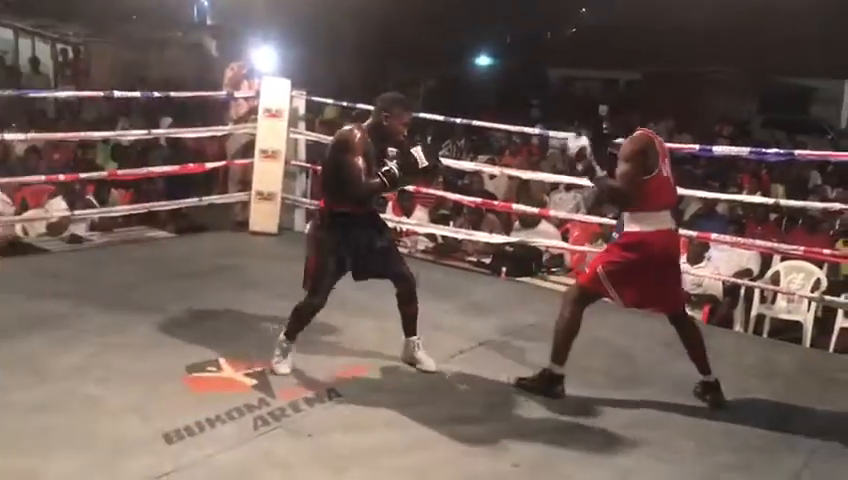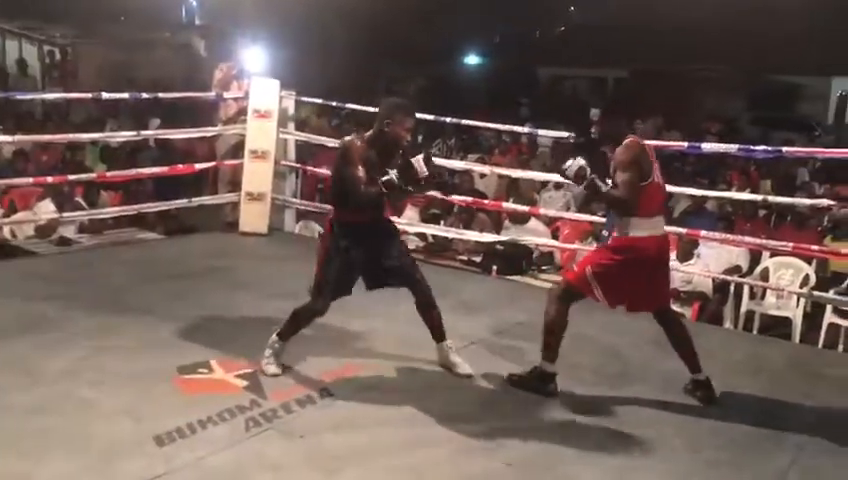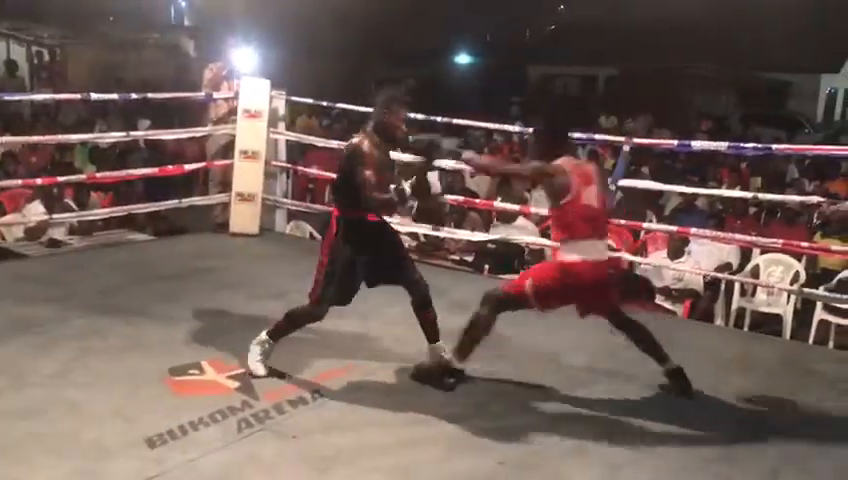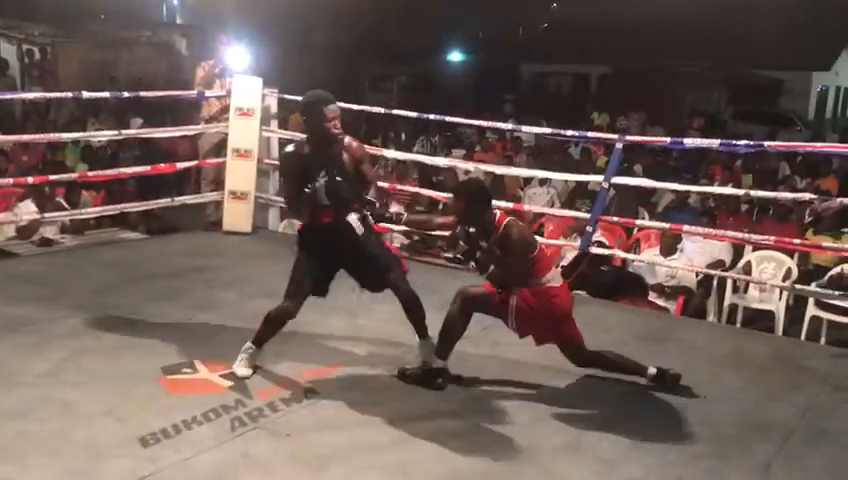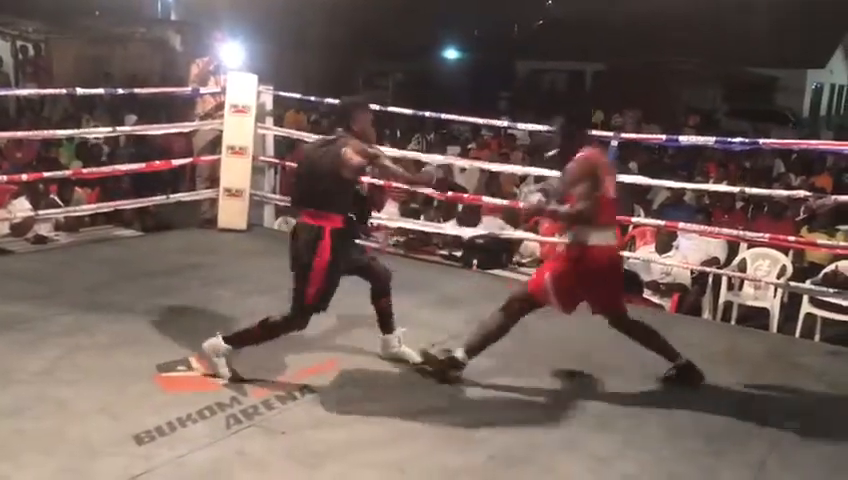
dt=0.3s
person 1, frame 1
left shoulder: (635, 144)
right shoulder: (654, 142)
left elbow: (620, 191)
left hip: (640, 239)
right hip: (666, 237)
left knee: (575, 297)
right knee: (677, 313)
left ankle: (553, 375)
right ankle: (709, 384)
person 1, frame 2
left shoulder: (626, 151)
right shoulder: (642, 148)
left elbow: (625, 201)
left wrist: (592, 185)
right wrist: (597, 188)
left hip: (632, 243)
right hip: (656, 241)
left knee: (561, 294)
right knee: (664, 313)
left ankle: (545, 374)
right ankle: (700, 381)
person 1, frame 3
left shoulder: (553, 170)
right shoulder: (593, 171)
left elbow: (500, 168)
right elbow: (602, 216)
left wrist: (465, 156)
left hip: (572, 269)
right hip: (602, 265)
left knee: (493, 301)
right knee: (620, 321)
left ankle: (453, 366)
right ankle: (673, 371)
person 1, frame 4
left shoulder: (511, 231)
right shoulder: (484, 223)
left elbow: (508, 283)
right elbow: (437, 223)
left wrist: (481, 259)
right wrist: (402, 218)
left hip: (544, 298)
right hip: (552, 296)
left knee: (465, 299)
right knee: (581, 356)
left ankle: (434, 369)
right ankle: (655, 373)
person 1, frame 5
left shoulder: (581, 164)
right shoulder: (597, 159)
left elbow: (583, 213)
left wrist: (547, 207)
right wrist: (553, 192)
left hip: (587, 252)
right hip: (608, 254)
left knee: (515, 305)
right knee: (620, 320)
left ankle: (454, 360)
right ankle: (682, 364)
person 2, frame 1
left shoulder: (380, 142)
right shoulder: (352, 137)
left elbow: (380, 184)
right elbow: (359, 188)
left wrist: (414, 169)
right wrist: (398, 170)
left hip: (365, 220)
right hip: (335, 222)
left knee: (406, 281)
right knee: (317, 296)
left ankle: (412, 345)
right ankle: (285, 344)
person 2, frame 2
left shoulder: (391, 152)
right shoulder: (354, 147)
left elbow: (390, 188)
right elbow: (360, 196)
left wrist: (420, 178)
right wrist: (398, 179)
left hip: (378, 226)
right hip: (346, 230)
left knee: (421, 288)
right knee: (319, 303)
left ankle: (445, 351)
right ankle: (275, 345)
person 2, frame 3
left shoulder: (379, 146)
right shoulder: (362, 147)
right elbow: (369, 199)
right wrist: (411, 190)
left hip: (374, 228)
right hip: (349, 230)
left knee: (418, 287)
right knee: (318, 306)
left ankle: (437, 351)
right ankle: (264, 343)
person 2, frame 4
left shoulder: (351, 148)
right shoulder: (294, 155)
left elbow: (369, 184)
right elbow: (292, 205)
left wrist: (355, 208)
right wrist: (312, 195)
left hip: (353, 227)
right hip: (317, 234)
left knee: (401, 286)
right knee: (290, 306)
left ankle: (428, 348)
right ankle: (250, 350)
person 2, frame 5
left shoulder: (314, 149)
right shoulder: (358, 150)
left elbow: (298, 198)
right elbow: (404, 177)
right wrist: (430, 176)
left hip: (318, 229)
right hip: (324, 237)
left knee: (381, 275)
right knee: (297, 319)
left ankle: (391, 342)
right ankle: (221, 345)
person 3, frame 1
right shoulder: (234, 68)
right elbow: (227, 88)
right wrist: (242, 70)
right hip: (238, 127)
right knee: (237, 173)
right ankle: (239, 215)
person 3, frame 2
right shoulder: (223, 69)
right elbow: (217, 89)
right wrist: (231, 70)
right hip: (227, 128)
right knee: (227, 174)
right ankle: (229, 216)
person 3, frame 3
right shoulder: (213, 68)
right elbow: (207, 88)
right wrist: (222, 69)
right hip: (218, 127)
right knee: (218, 174)
right ankle: (219, 217)
person 3, frame 4
right shoulder: (205, 67)
right elbow: (199, 88)
right wrist: (215, 67)
right hip: (210, 125)
right knee: (210, 173)
right ankle: (211, 216)
person 3, frame 5
right shoulder: (199, 63)
right elbow: (194, 85)
right wrist: (210, 63)
right hip: (205, 122)
right knee: (205, 171)
right ankle: (206, 214)
